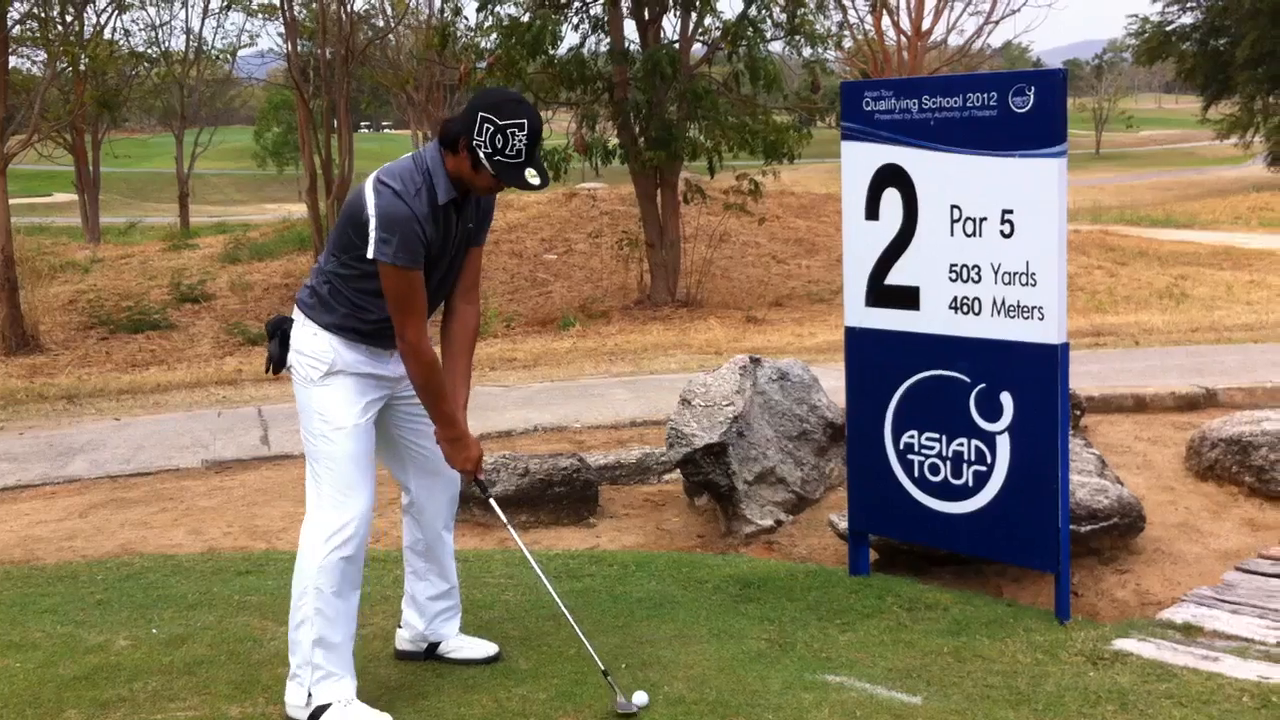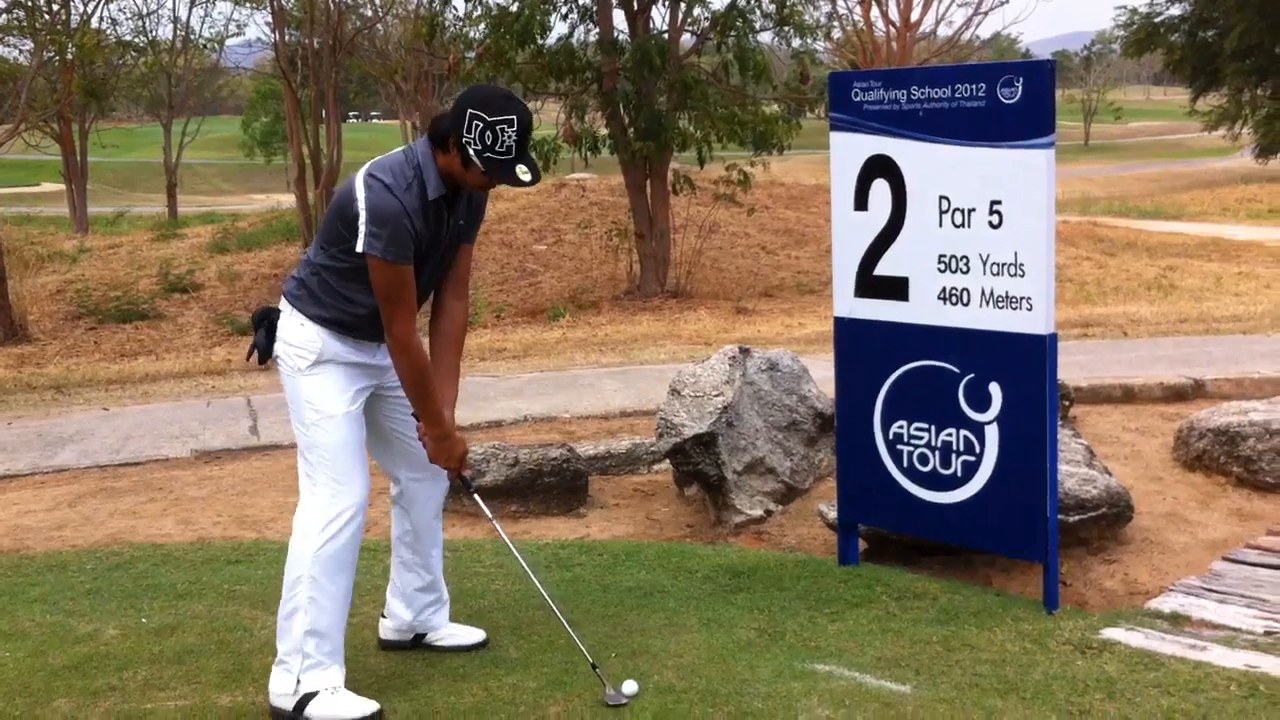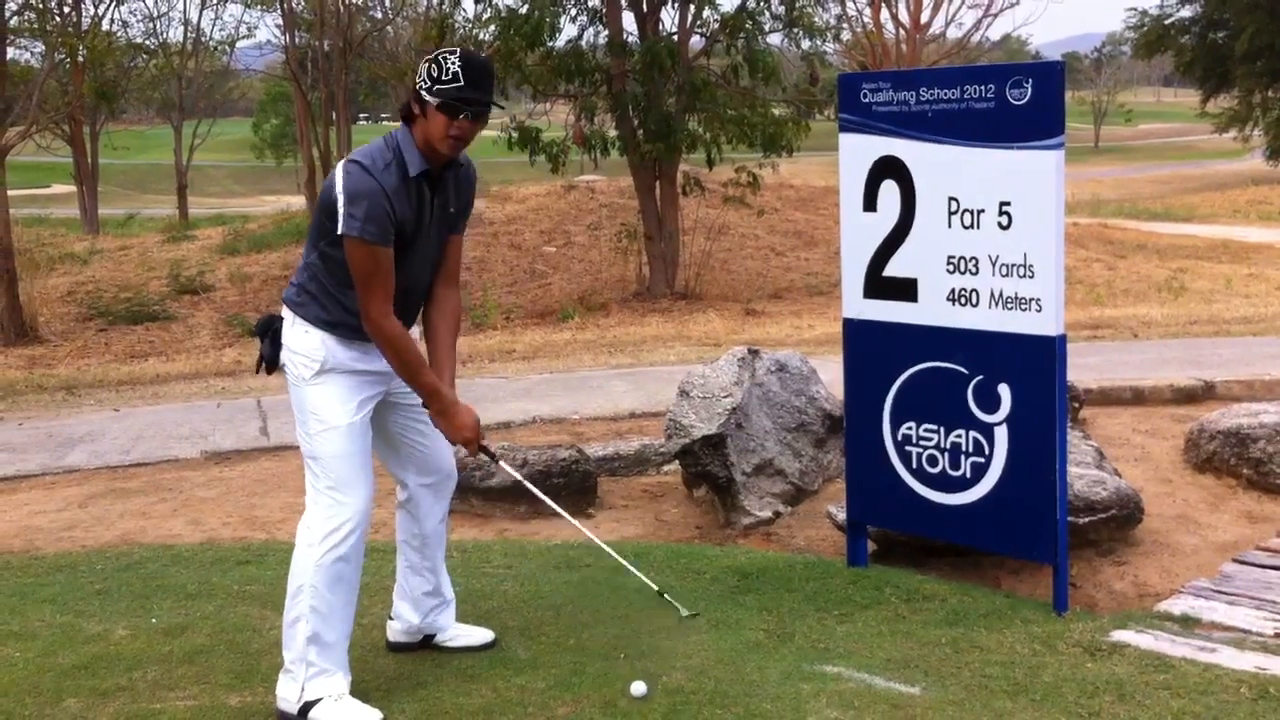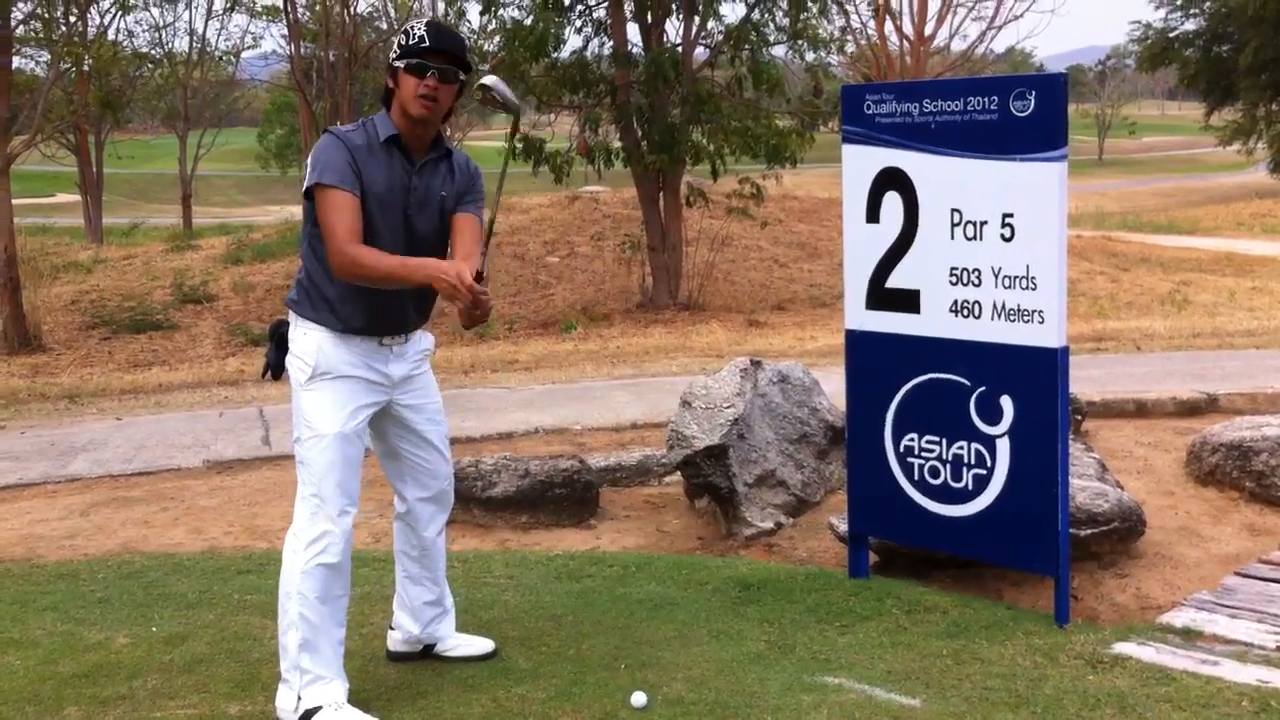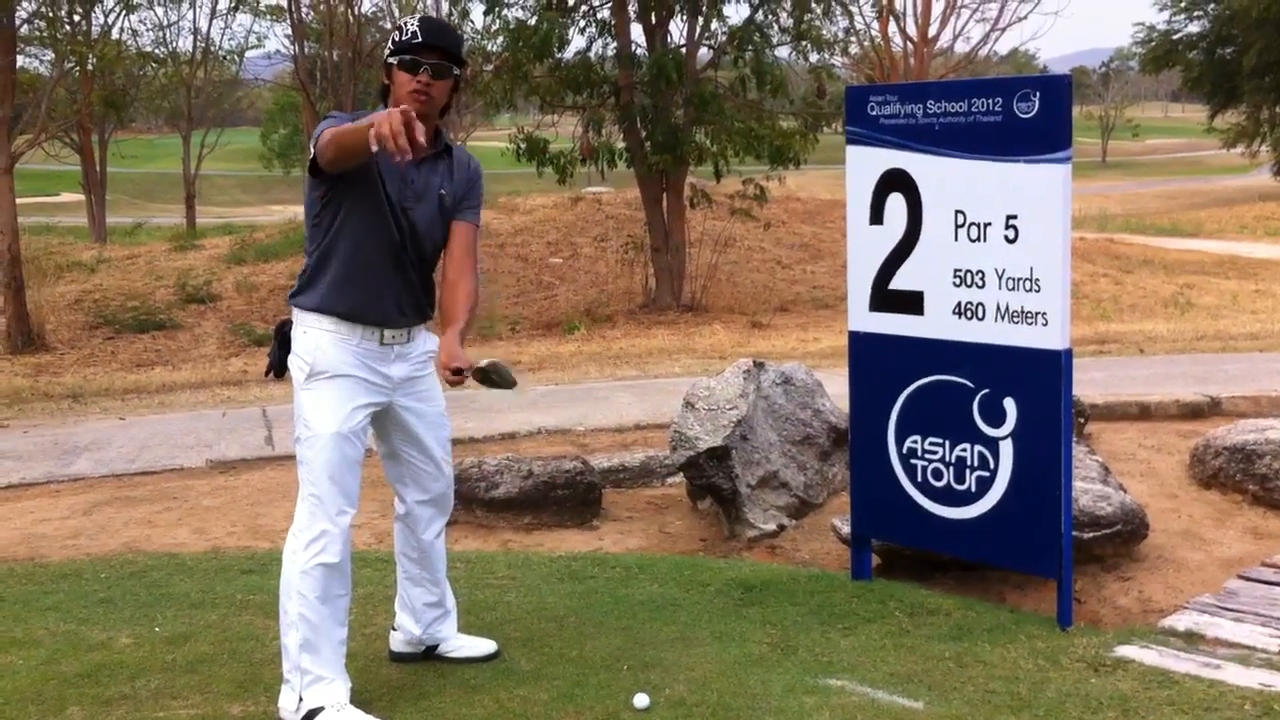
dt=0.5s
person 1, frame 1
left shoulder: (475, 193)
right shoulder: (396, 202)
left elbow: (463, 306)
right elbow: (413, 337)
left wrist: (457, 418)
right wrist: (454, 433)
left hip: (392, 352)
right hip: (333, 351)
left knee: (435, 485)
right knee: (344, 511)
left ankle: (428, 628)
person 1, frame 2
left shoulder: (467, 190)
right shoulder: (386, 194)
left elbow: (451, 302)
right elbow: (401, 330)
left wrist: (444, 414)
right wrist: (438, 427)
left hip: (378, 344)
right hip: (321, 343)
left knee: (424, 473)
right knee: (338, 498)
left ankle: (413, 617)
person 1, frame 3
left shoulder: (459, 177)
right shoulder: (367, 179)
left elbow: (444, 286)
right elbow: (377, 314)
left wrist: (446, 393)
right wrist: (445, 404)
left hip: (394, 345)
right hip: (328, 349)
left knee: (432, 477)
right knee: (342, 506)
left ankle: (421, 618)
person 1, frame 4
left shoulder: (462, 172)
right shoulder: (342, 148)
left elbow: (468, 257)
right elbow: (345, 256)
left wrist: (470, 292)
right wrist: (429, 269)
left hip: (406, 349)
right hip: (333, 351)
left knee: (430, 490)
right knee: (327, 516)
left ankle: (420, 627)
person 1, frame 5
left shoulder: (462, 170)
right shoulder: (342, 137)
left elbow: (460, 266)
right elbow: (337, 148)
left wrist: (452, 339)
right wrist: (378, 124)
left hip: (412, 346)
right hip: (336, 348)
left knee: (429, 493)
right knee: (326, 515)
left ankle: (423, 628)
